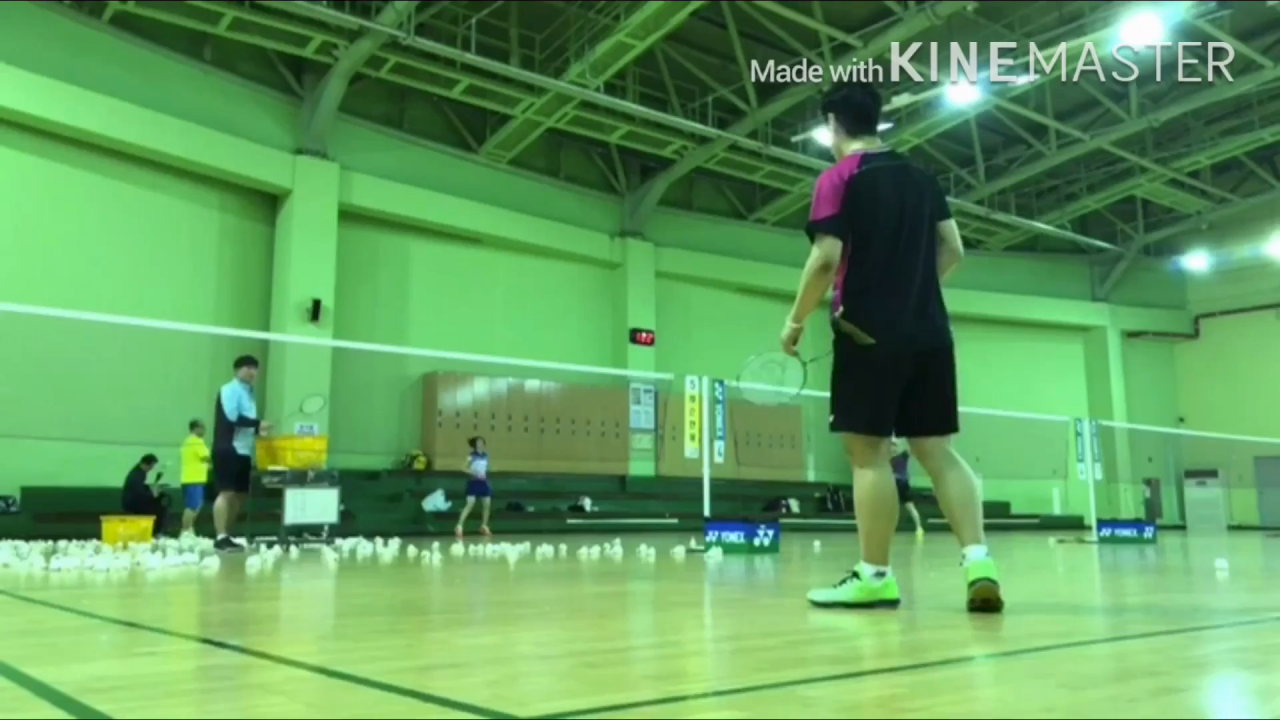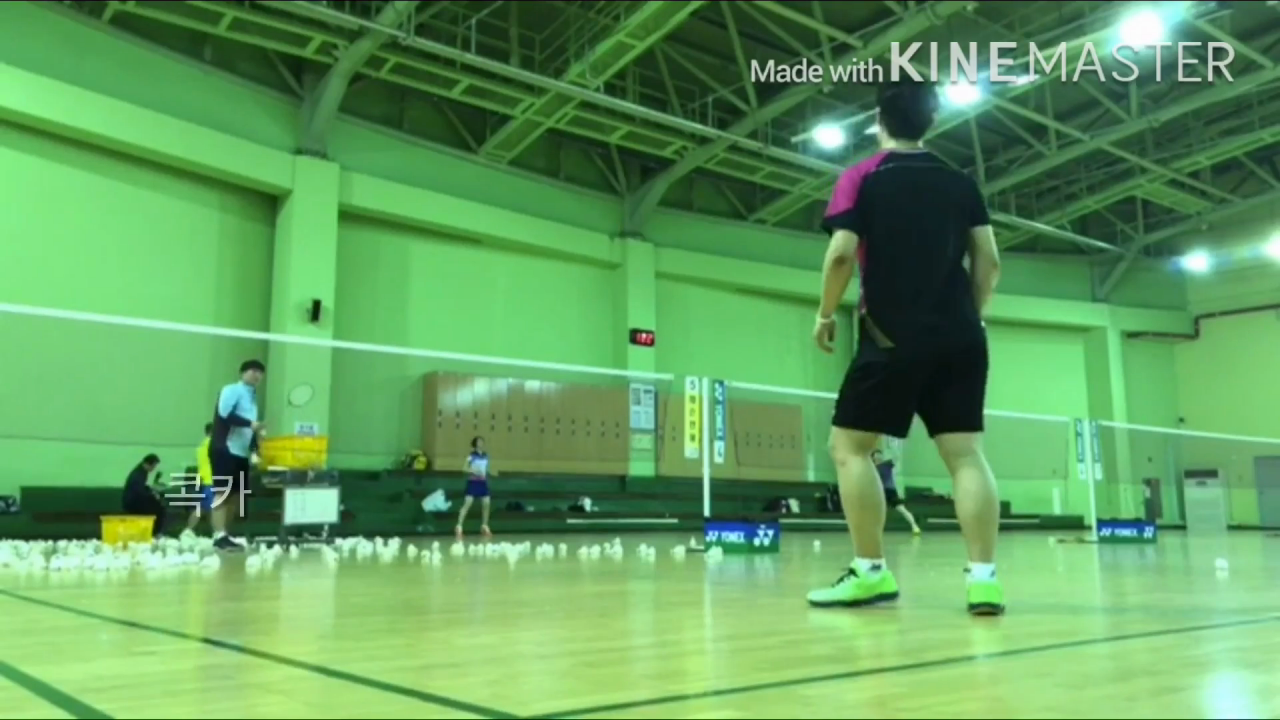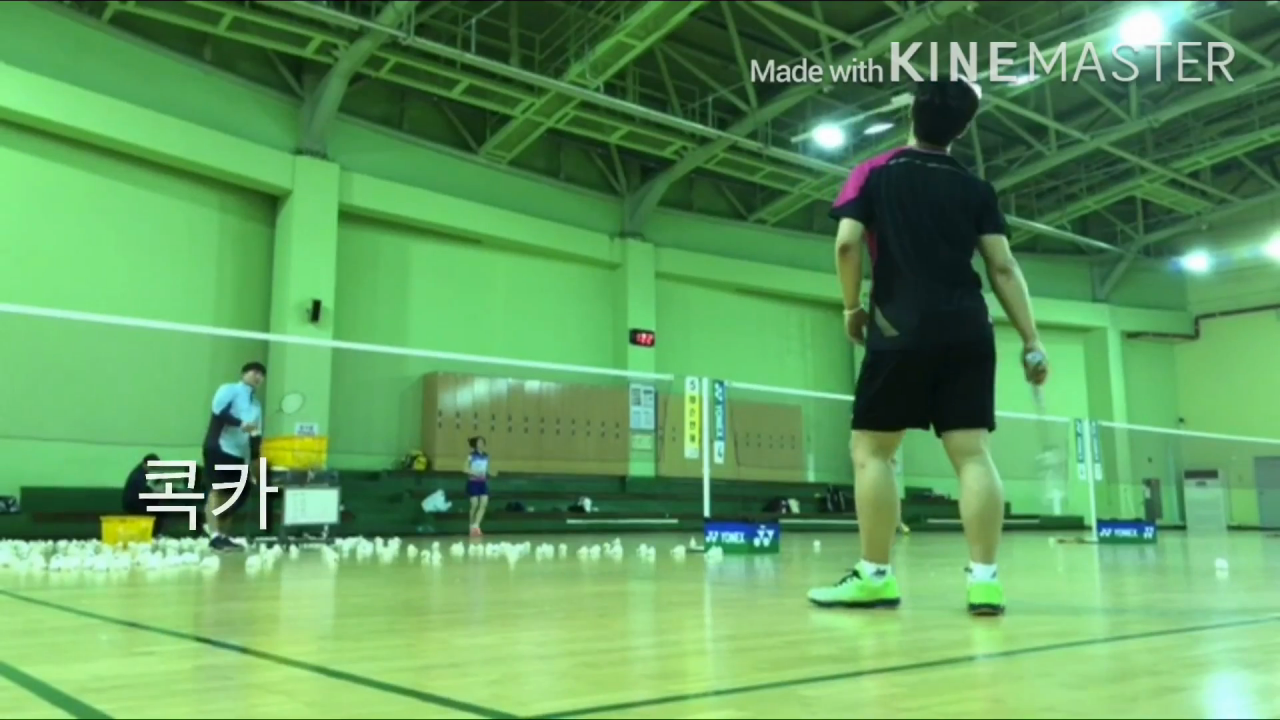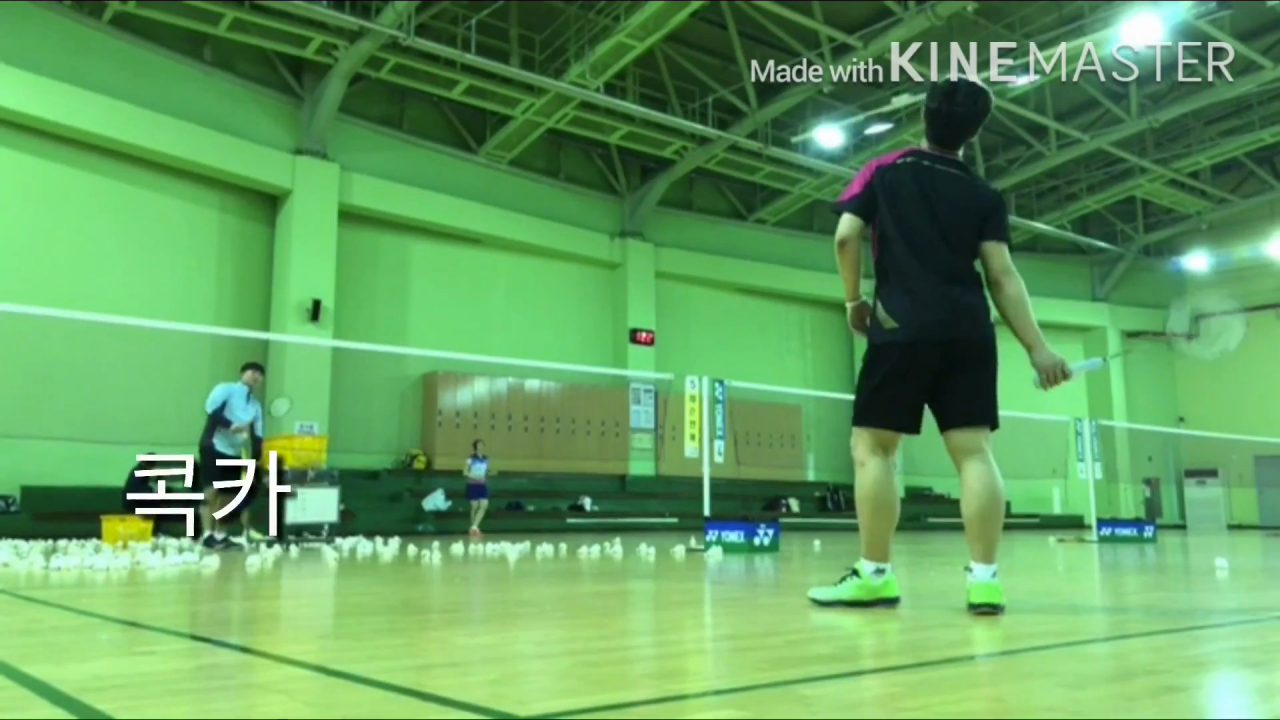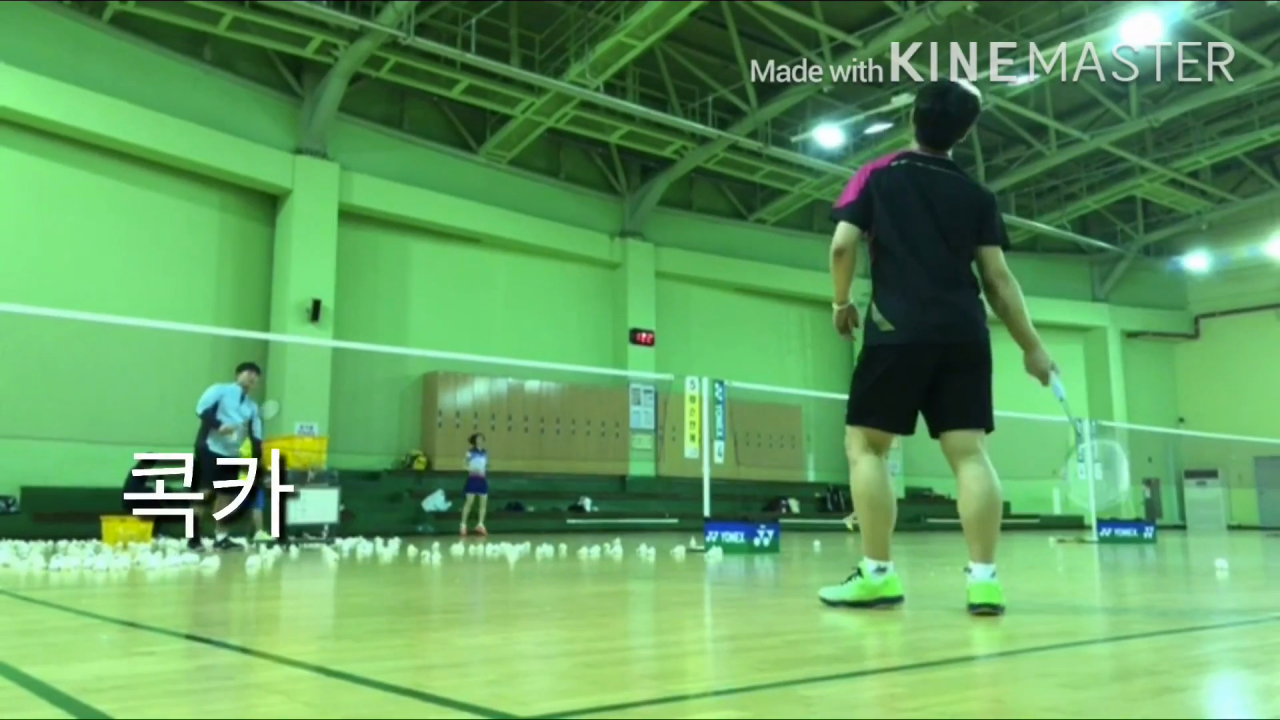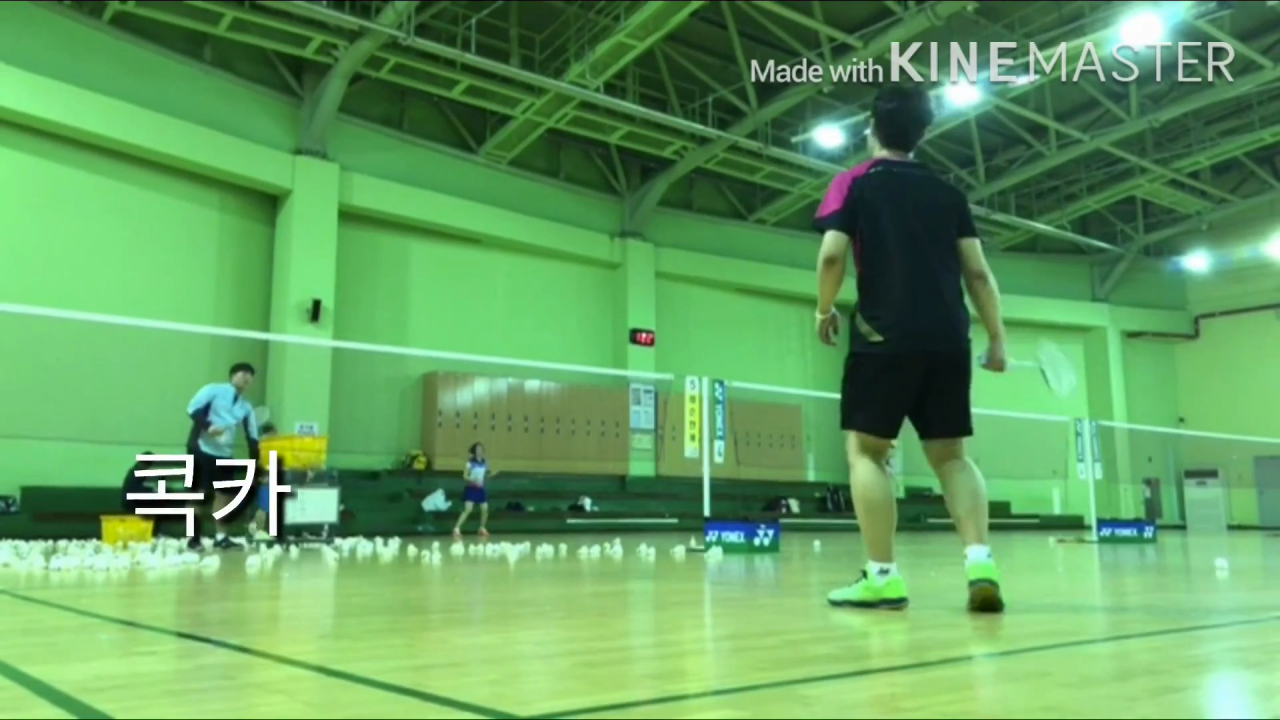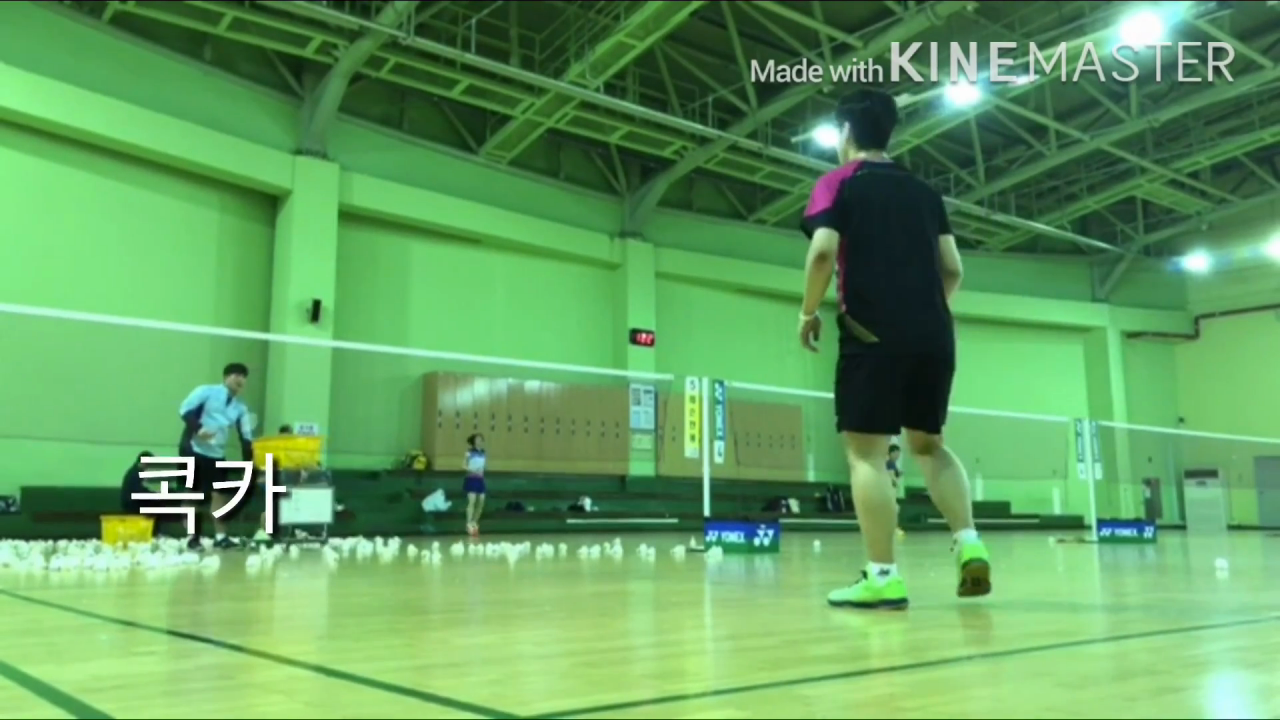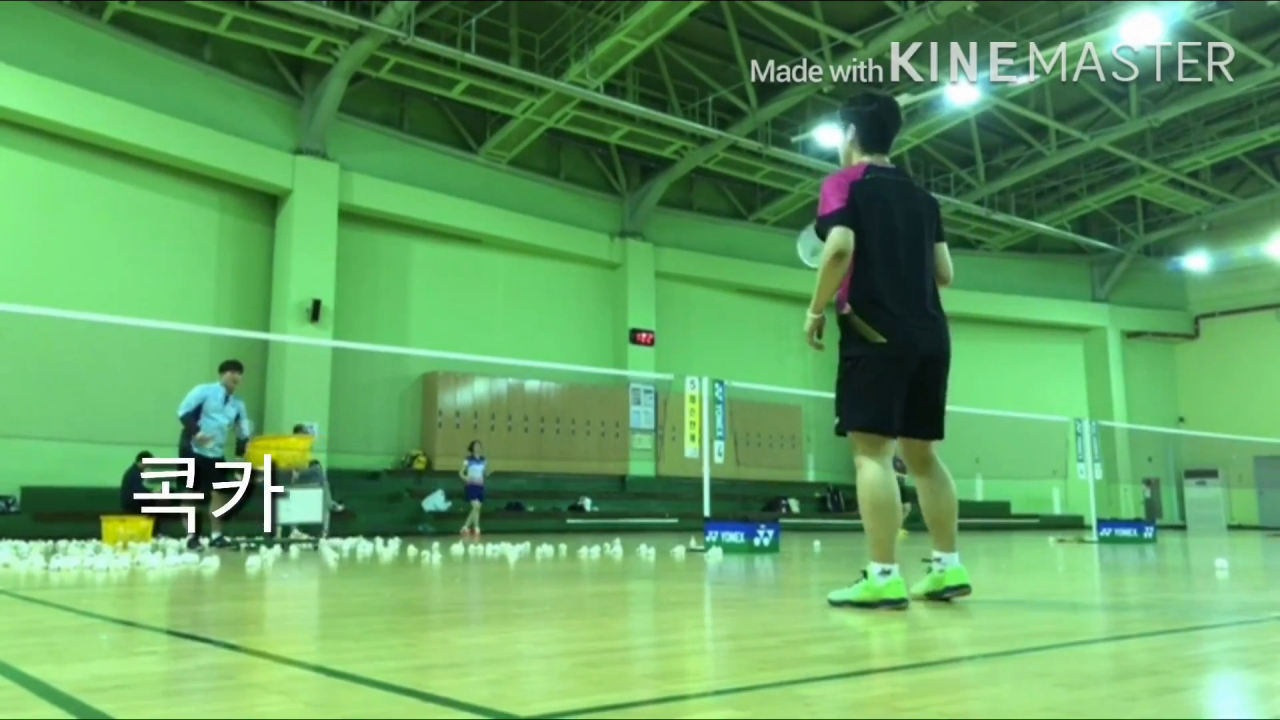
dt=0.2s
person 1, frame 1
left shoulder: (838, 179)
right shoulder: (921, 179)
left elbow: (825, 260)
right elbow: (952, 250)
left wrist: (795, 319)
left hip: (870, 336)
right hip: (929, 334)
left knee: (868, 455)
right knee: (939, 452)
left ankle: (874, 577)
right ankle: (978, 562)
person 1, frame 2
left shoulder: (862, 179)
right shoulder: (960, 183)
left elbow: (842, 254)
right elbow: (987, 261)
left wrist: (825, 313)
left hip: (891, 340)
right hip: (958, 339)
left knee: (849, 446)
right knee: (965, 455)
left ankle: (870, 572)
right ankle: (983, 578)
person 1, frame 3
left shoulder: (875, 174)
right shoulder: (977, 189)
left elbow: (847, 243)
right elbow: (1003, 268)
left wrist: (852, 306)
right wrist: (1031, 342)
left hip: (899, 333)
right hip: (966, 334)
left knee: (871, 450)
right knee: (971, 452)
left ankle: (875, 575)
right ankle: (984, 578)
person 1, frame 4
left shoulder: (882, 174)
right shoulder: (984, 196)
left elbow: (845, 238)
right elbow: (1002, 276)
left wrist: (854, 297)
right wrist: (1037, 348)
left hip: (901, 330)
right hip: (968, 334)
left knee: (871, 448)
right knee: (973, 452)
left ankle: (874, 573)
right ankle: (985, 578)
person 1, frame 5
left shoulder: (875, 177)
right shoulder: (977, 197)
left elbow: (842, 247)
right elbow: (998, 279)
left wrist: (840, 301)
right wrist: (1033, 347)
left hip: (897, 330)
right hip: (964, 334)
left knee: (865, 446)
right knee: (969, 452)
left ankle: (876, 573)
right ankle: (984, 577)
person 1, frame 6
left shoulder: (853, 183)
right shoulder: (948, 193)
left elbow: (832, 254)
right elbow: (978, 273)
left wrist: (824, 310)
right wrist: (995, 338)
left hip: (882, 337)
right hip: (948, 338)
left knee: (866, 450)
right knee: (949, 454)
left ankle: (882, 577)
right ankle: (980, 560)
person 1, frame 7
left shoulder: (837, 183)
right shoulder: (925, 191)
left elbow: (823, 252)
right elbow: (952, 268)
left wrist: (809, 312)
left hip: (872, 335)
right hip: (934, 336)
left knee: (865, 452)
right knee: (928, 444)
left ankle: (882, 578)
right ankle: (969, 545)
person 1, frame 8
left shoulder: (844, 184)
right shoulder: (922, 196)
left elbow: (840, 249)
right elbow: (944, 272)
left wrist: (816, 310)
left hip: (874, 337)
right hip: (930, 338)
left knee: (870, 452)
right knee: (921, 455)
left ankle: (883, 577)
right ankle: (948, 567)
person 2, frame 1
left shoulder: (249, 395)
right shoulder: (229, 390)
right elbow: (232, 417)
left wrist: (258, 428)
right wrist: (258, 424)
left hip: (243, 451)
right hip: (227, 449)
left knee: (238, 494)
right knee: (225, 492)
left ankle: (225, 536)
right ankle: (220, 538)
person 2, frame 2
left shoulder: (253, 400)
right shoulder: (231, 390)
right elbow: (225, 413)
left wrist: (253, 450)
right wrist: (250, 423)
left hip: (242, 453)
right hip: (224, 449)
left knee: (235, 495)
right knee: (222, 492)
left ankle: (223, 535)
right ankle: (219, 536)
person 2, frame 3
left shoulder: (256, 404)
right shoulder: (229, 390)
left elbow: (256, 434)
right elbow: (218, 410)
left wrist: (255, 458)
right wrist: (240, 423)
left hip: (238, 454)
right hip: (218, 448)
left knee: (230, 495)
right knee: (216, 492)
left ankle: (222, 535)
right ankle: (214, 536)
person 2, frame 4
left shoulder: (255, 405)
right shoulder: (226, 389)
left elbow: (257, 435)
right elbow: (211, 408)
left wrist: (256, 460)
right wrist: (230, 425)
left hip: (235, 453)
right hip: (214, 447)
left knee: (227, 494)
right knee: (210, 491)
left ankle: (220, 535)
right ankle: (207, 535)
person 2, frame 5
left shoulder: (251, 406)
right shoulder: (220, 390)
left elbow: (256, 436)
right elbow: (201, 409)
left wrist: (258, 462)
right wrist: (218, 425)
left hip: (231, 454)
right hip: (209, 448)
left knee: (225, 494)
right knee: (203, 492)
left ankle: (221, 537)
right ankle: (194, 536)
person 2, frame 6
left shoulder: (246, 406)
right shoulder: (213, 390)
left elbow: (252, 436)
right elbow: (193, 409)
left wrist: (256, 462)
right wrist: (208, 427)
left hip: (224, 454)
right hip: (201, 449)
left knee: (224, 494)
right knee: (197, 493)
left ankle: (221, 536)
right ankle: (194, 537)
person 2, frame 7
left shoulder: (240, 407)
right shoulder: (206, 391)
left elbow: (246, 437)
right elbow: (185, 410)
right wrist: (198, 429)
left hip: (217, 455)
right hip: (193, 450)
left knee: (220, 494)
left ankle: (221, 537)
right ankle: (193, 537)
person 2, frame 8
left shoulder: (238, 404)
right shoulder: (203, 391)
left elbow: (243, 432)
right elbow: (183, 412)
left wrist: (241, 454)
right wrist: (196, 432)
left hip: (217, 454)
right hip: (193, 450)
left knee: (219, 494)
left ankle: (216, 536)
right ankle: (192, 537)
